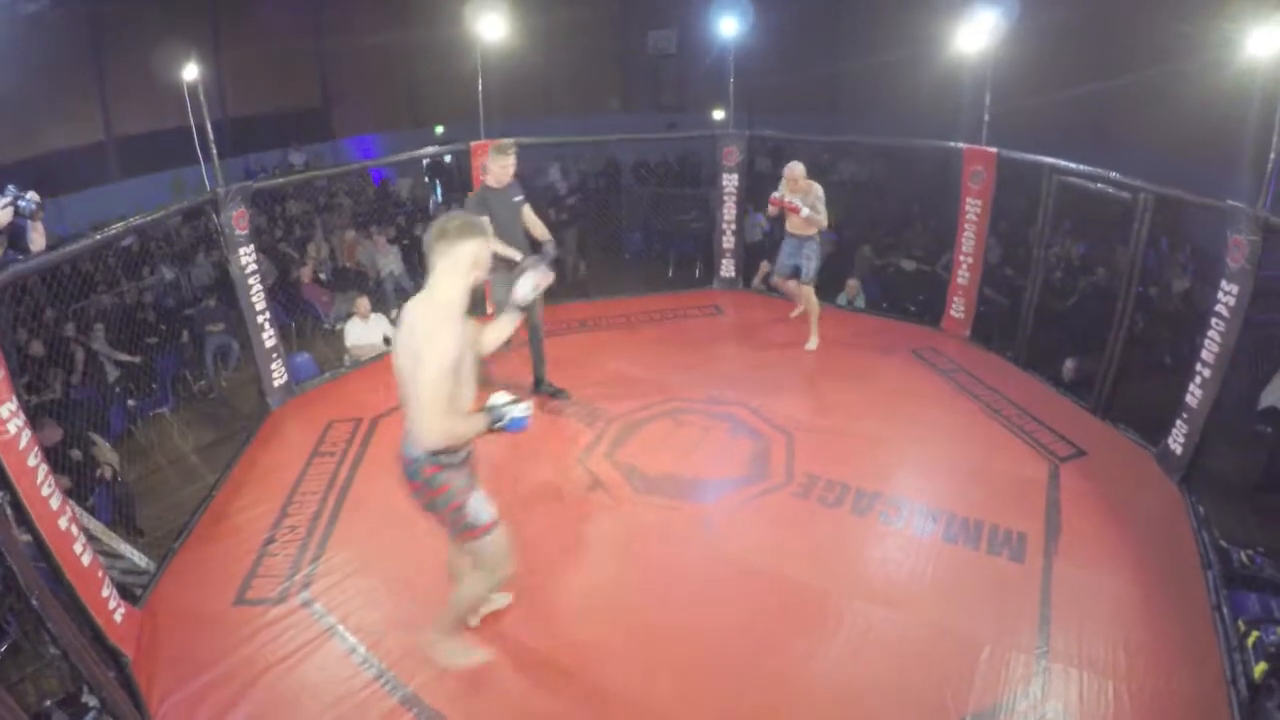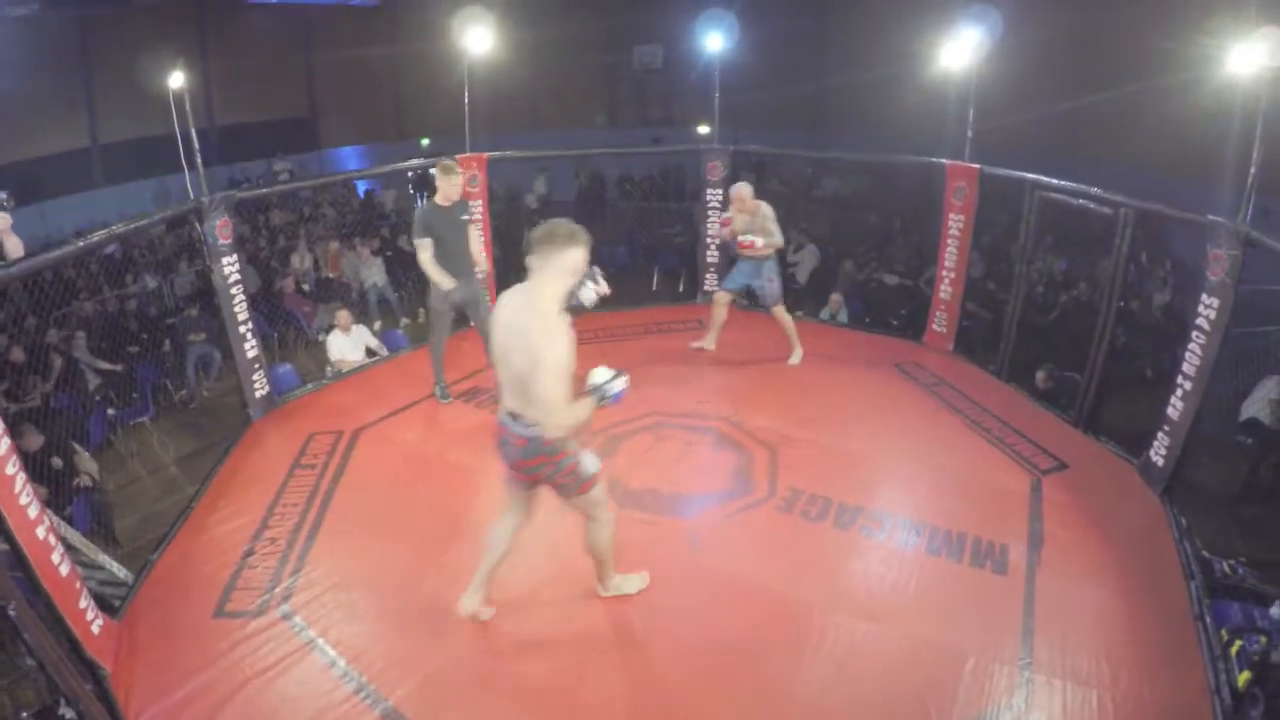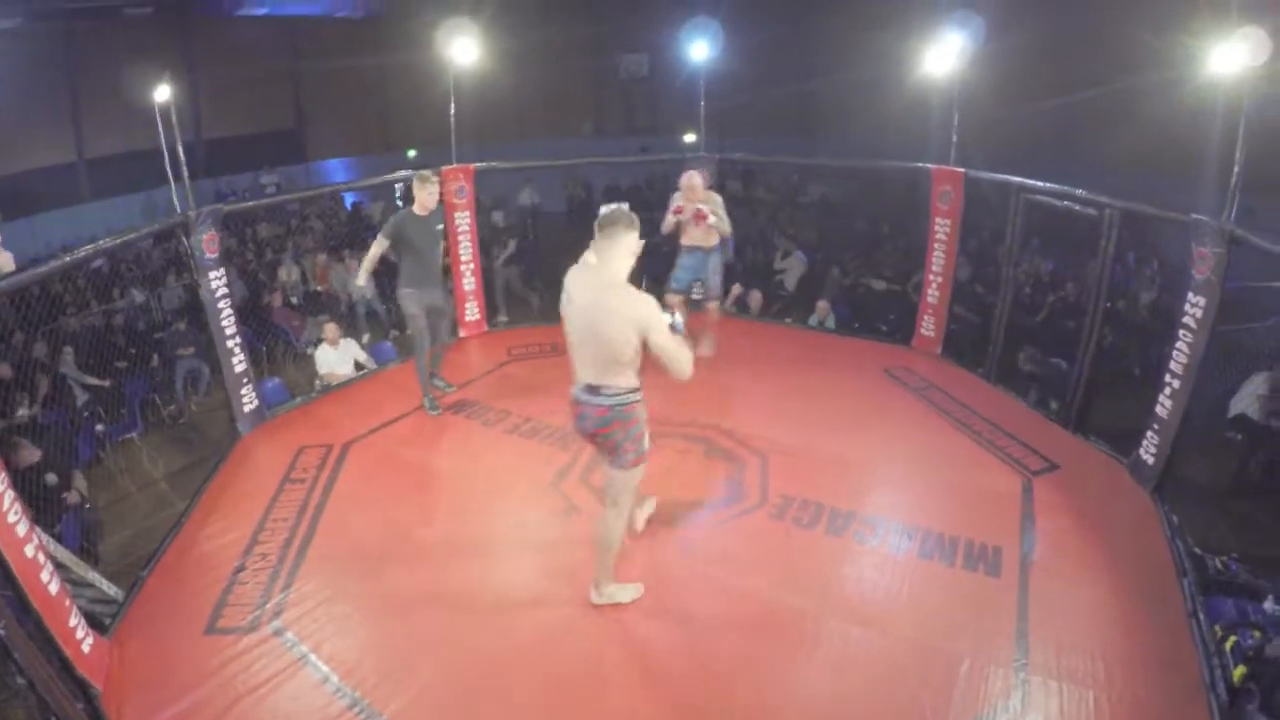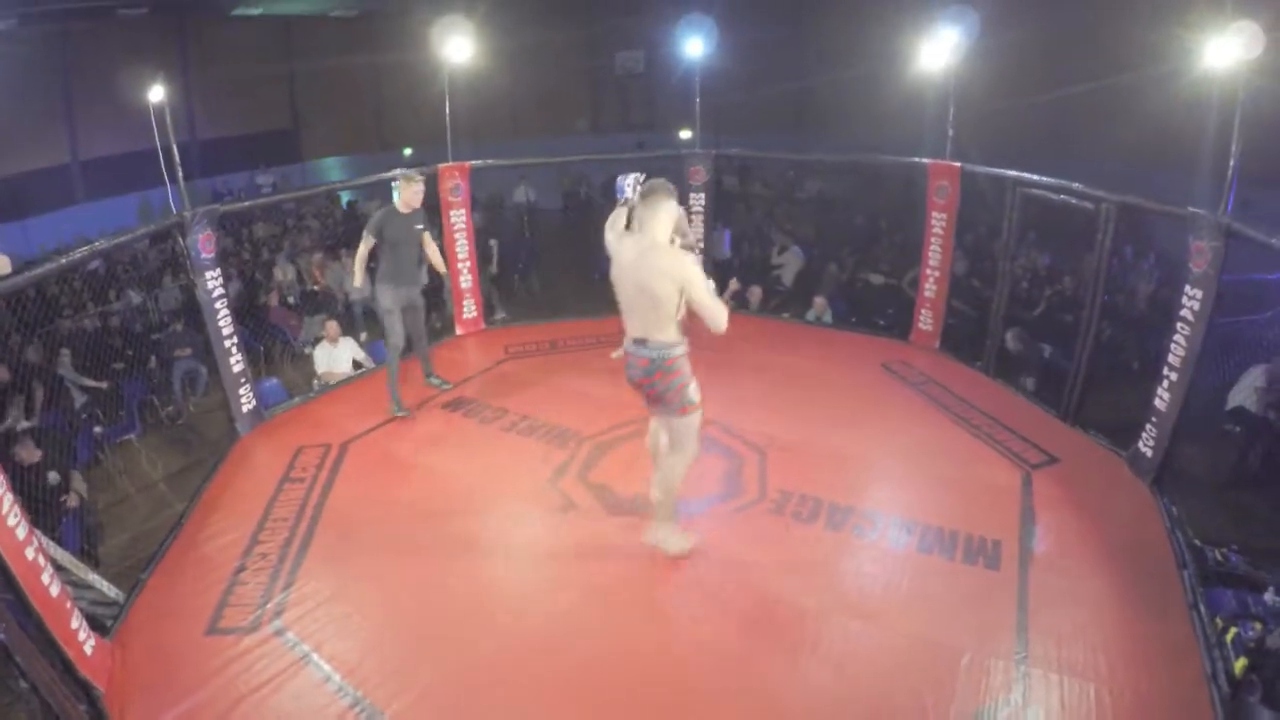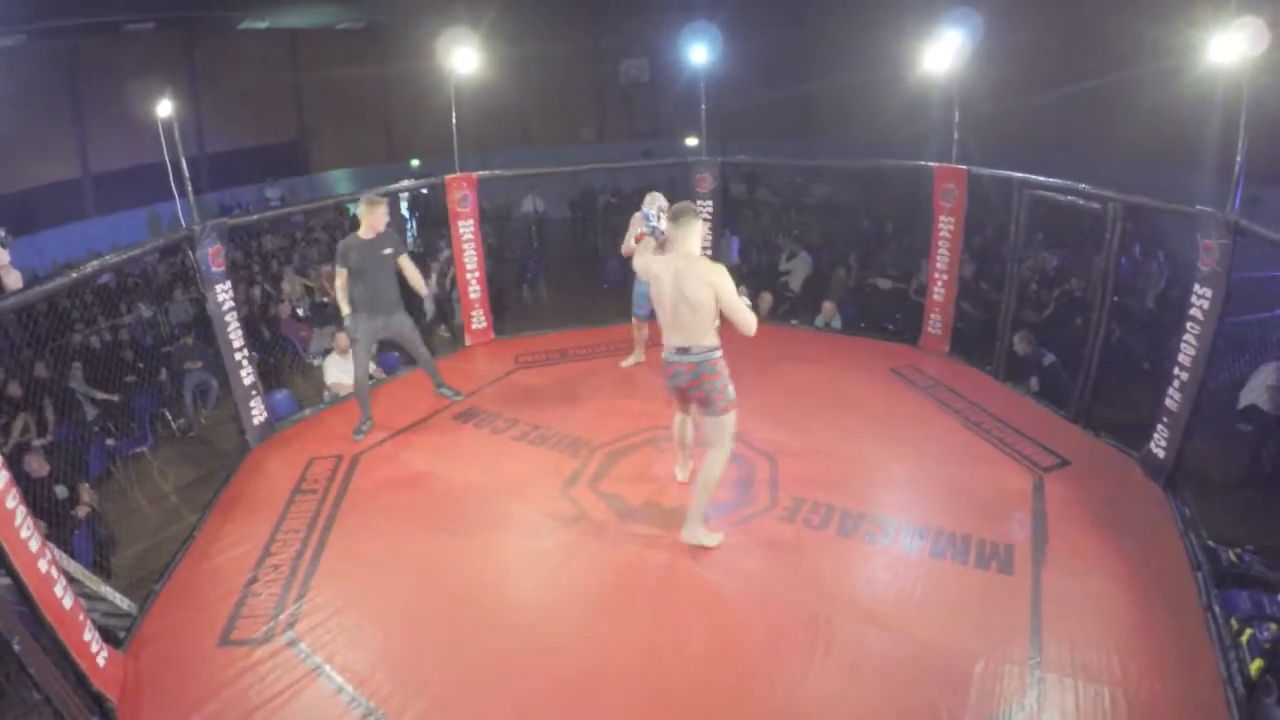
dt=0.3s
person 1, frame 1
left shoulder: (431, 305)
right shoulder: (437, 329)
left elbow: (478, 344)
right elbow: (431, 431)
left wrist: (519, 303)
right wrist: (493, 417)
left hip: (445, 459)
right hip: (438, 470)
left knee: (469, 544)
right knee: (495, 562)
left ankle: (472, 608)
right ankle: (445, 637)
person 1, frame 2
left shoulder: (511, 298)
right shoulder: (552, 336)
right elbow: (557, 424)
left wrist: (580, 300)
right wrist: (598, 396)
left hip: (509, 432)
right hip: (546, 445)
left knee: (514, 515)
right knee: (601, 511)
left ankle: (474, 595)
right ankle: (608, 581)
person 1, frame 3
left shoulder: (574, 279)
right shoulder: (640, 306)
right elbow: (683, 370)
left wrist: (599, 238)
right wrist: (673, 330)
left hip: (581, 403)
right hip: (619, 411)
left knee: (620, 464)
right knee: (619, 502)
left ankle: (634, 514)
right ankle: (603, 586)
person 1, frame 4
left shoulder: (621, 249)
right shoulder: (680, 263)
right elbow: (719, 324)
left wrist: (625, 203)
right wrist: (708, 294)
left hip: (634, 357)
right hip: (667, 363)
left knee: (659, 418)
right knee: (685, 449)
left ankle: (661, 487)
right ankle: (662, 526)
person 1, frame 5
left shoulder: (655, 268)
right shoulder: (712, 272)
left elbow: (638, 261)
right elbow: (748, 328)
left wrist: (649, 237)
right wrist: (742, 304)
left hip: (672, 364)
right hip: (707, 367)
left knee: (684, 411)
right knee: (719, 448)
left ankle: (683, 466)
right ankle: (694, 526)
person 2, frame 1
left shoulder: (514, 187)
right shoulder: (477, 199)
left elbow: (529, 218)
left wrist: (547, 239)
right wrist: (518, 256)
right hip: (502, 273)
left knee: (536, 327)
left ankle: (540, 381)
person 2, frame 2
left shoulder: (462, 207)
right shoulder: (424, 216)
right elbow: (425, 258)
left wrist: (482, 269)
right wrist: (449, 285)
left hip: (470, 280)
right hip: (442, 286)
left knee: (490, 332)
right knee: (439, 338)
right ankle: (439, 383)
person 2, frame 3
left shoulder: (437, 215)
right shoulder: (400, 221)
right elbow: (376, 250)
right wrist: (361, 281)
left hip: (436, 287)
right hip: (411, 291)
left knee: (442, 339)
right knee: (424, 344)
left ankle: (433, 375)
right ankle: (427, 395)
person 2, frame 4
left shoulder: (418, 214)
right shoulder: (382, 218)
left elbow: (428, 244)
right elbow: (363, 250)
left wrist: (443, 272)
right wrist: (358, 283)
left hip: (412, 285)
right hip: (388, 288)
left knee: (420, 335)
right knee: (395, 343)
left ankle: (429, 374)
right ankle: (394, 398)
person 2, frame 5
left shoulder: (390, 238)
right shoulder: (347, 246)
left elbow: (408, 268)
right elbow: (340, 282)
left wrist: (425, 295)
right wrist: (347, 314)
left hip: (395, 313)
right hip: (365, 318)
left knee: (423, 354)
right knee: (360, 374)
left ankle: (440, 386)
right ankle: (365, 418)
